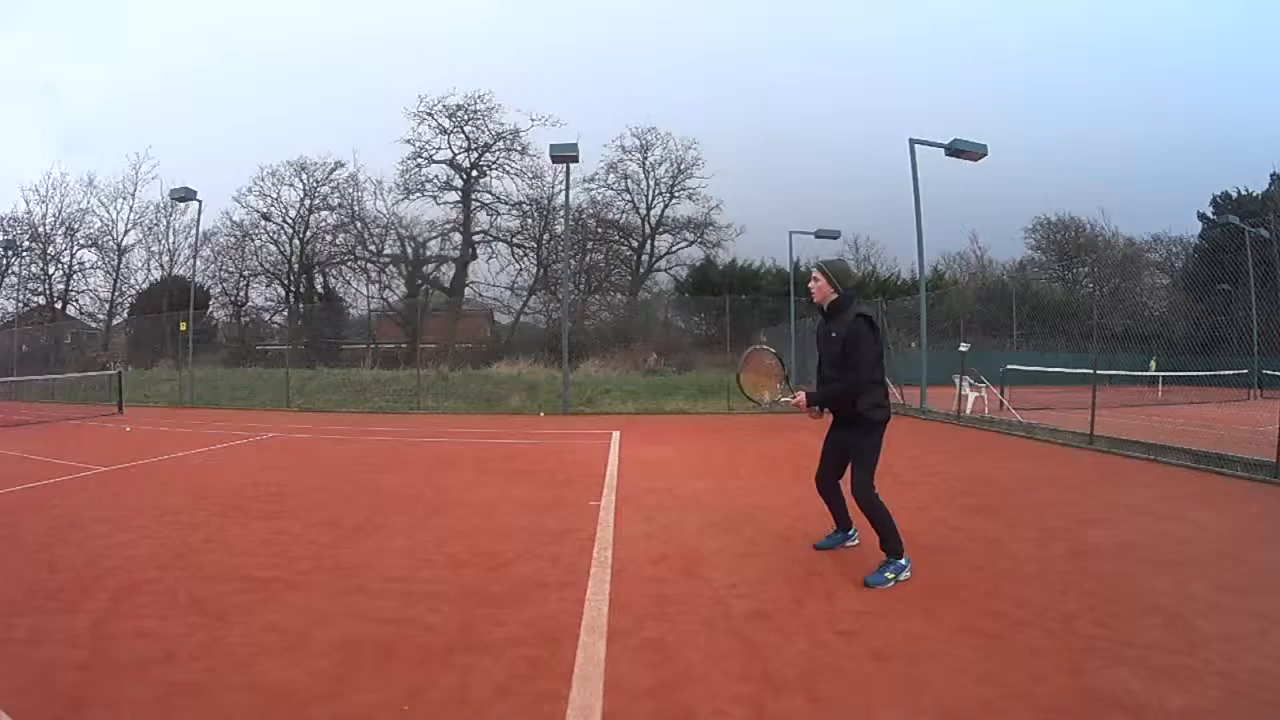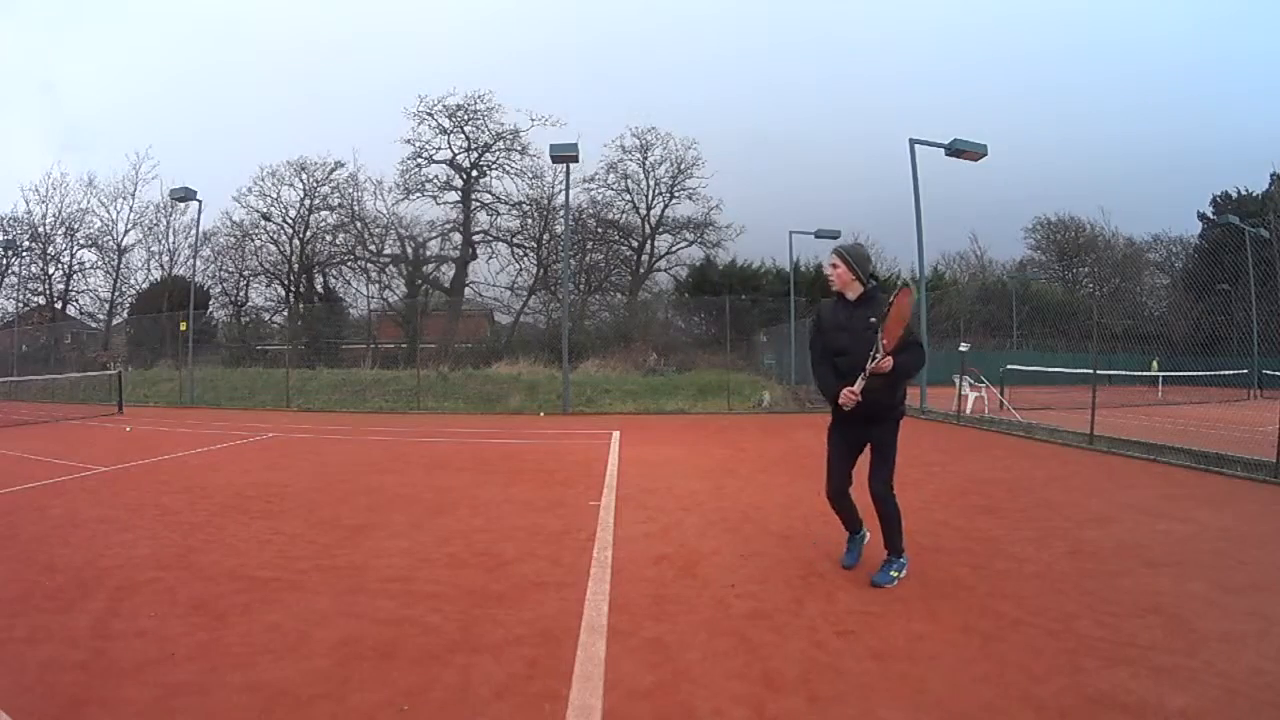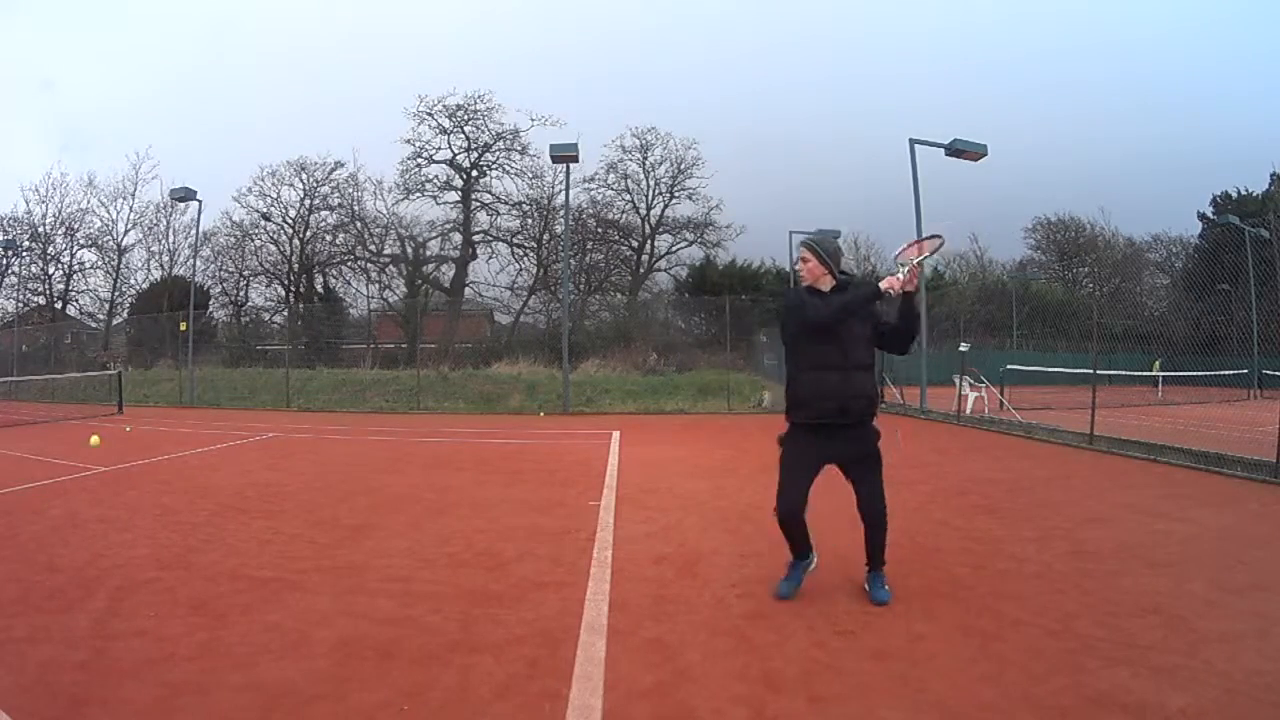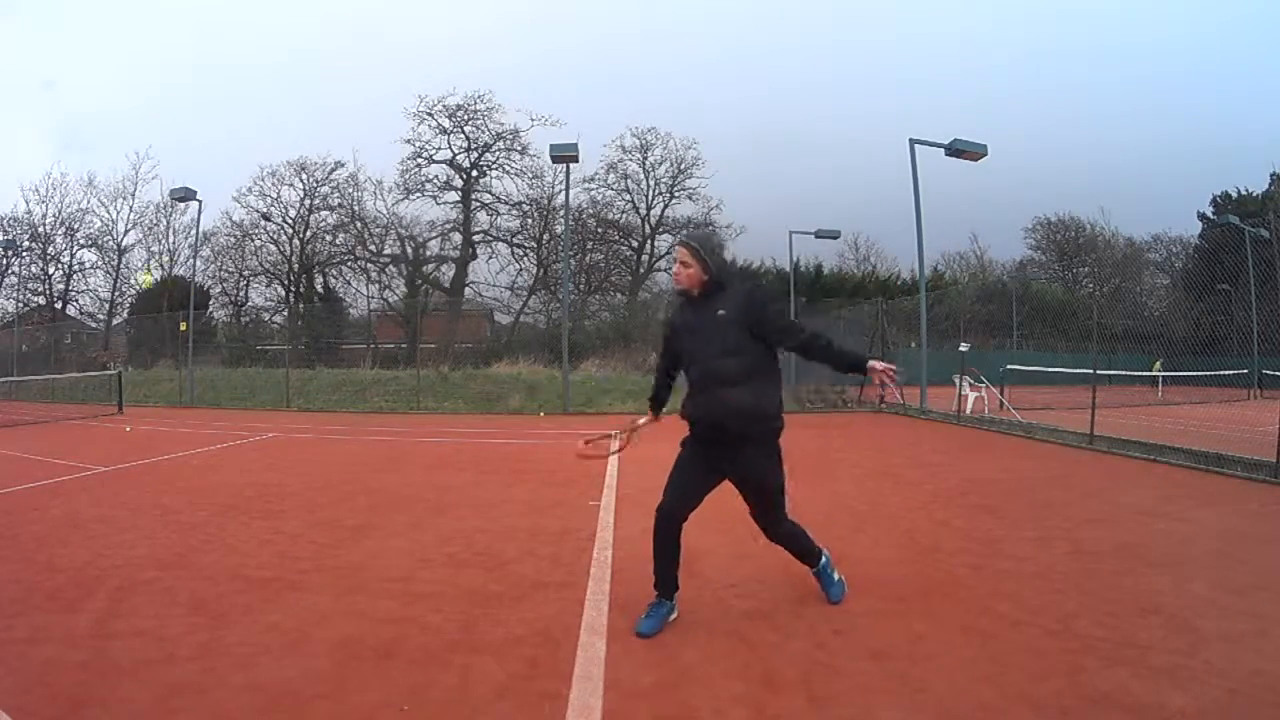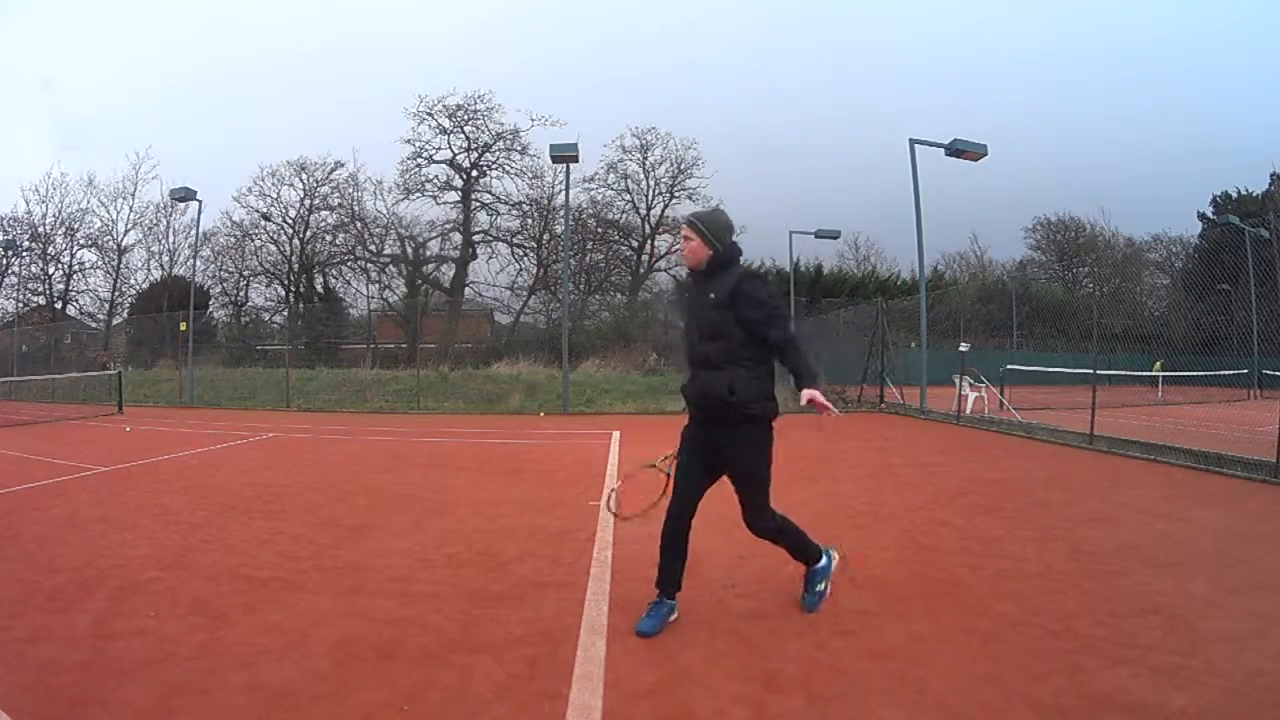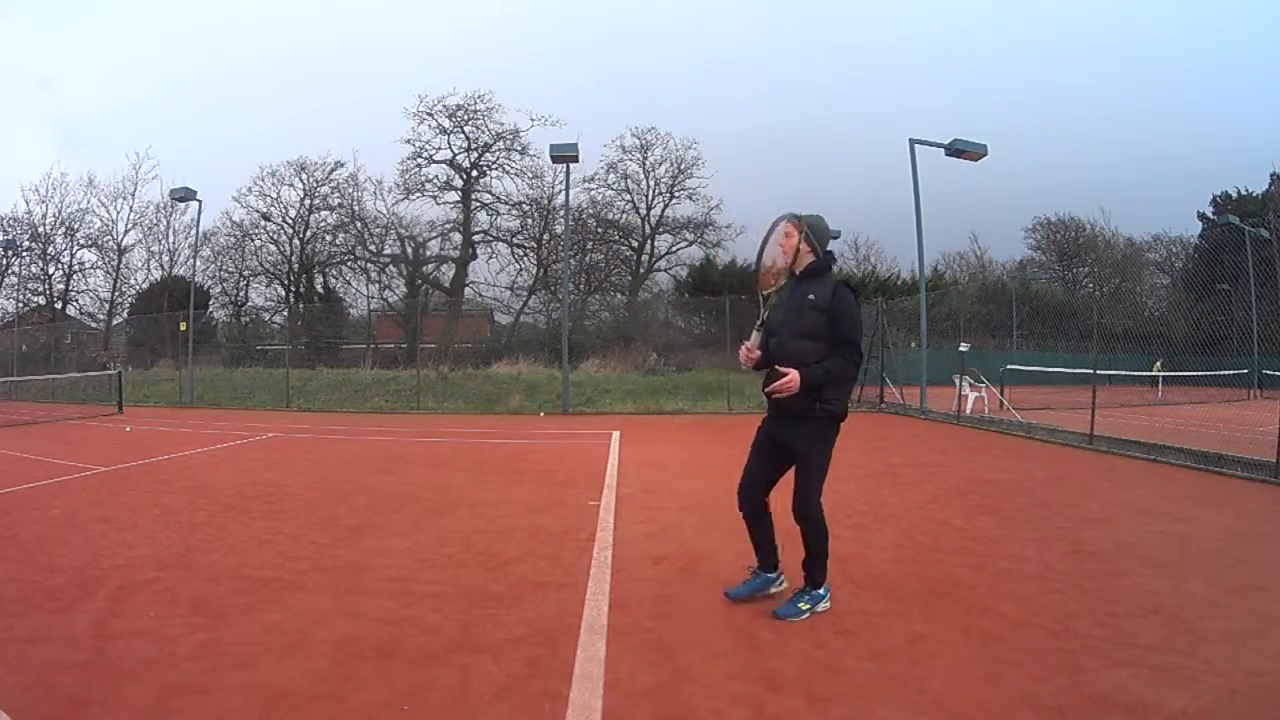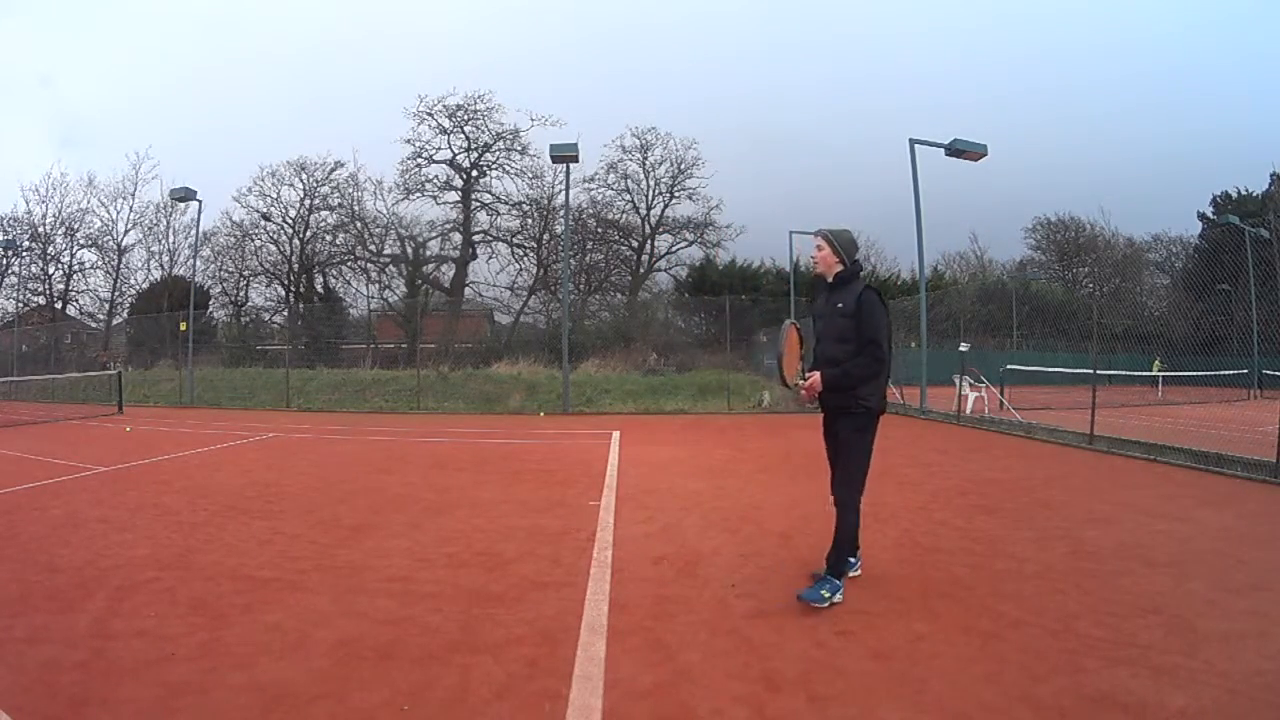
dt=0.5s
person 1, frame 1
left shoulder: (857, 322)
right shoulder: (827, 322)
left elbow: (859, 379)
left wrist: (814, 397)
right wrist: (817, 400)
left hip: (866, 418)
right hip: (842, 418)
left knee: (861, 488)
right knee: (825, 479)
left ankle: (897, 560)
right ankle: (845, 531)
person 1, frame 2
left shoulder: (887, 309)
right shoulder: (826, 312)
left elbow: (916, 358)
right elbow: (820, 363)
left wrist: (893, 366)
right wrist: (836, 393)
left hip: (882, 416)
right hip: (845, 416)
left knee: (880, 488)
right knee: (835, 487)
left ankle: (897, 557)
right ankle: (856, 534)
person 1, frame 3
left shoulder: (863, 306)
right shoulder: (797, 304)
left elbow: (900, 344)
right elbow: (824, 315)
left wrist: (907, 297)
right wrist: (876, 291)
left hip: (856, 428)
right hip: (807, 427)
left knee: (873, 507)
right knee: (788, 508)
left ankle: (875, 573)
right ankle: (802, 557)
person 1, frame 4
left shoulder: (743, 300)
right shoulder: (681, 317)
left elbow: (801, 339)
right elbow: (668, 365)
left wrist: (861, 364)
right wrist: (656, 406)
left hip: (755, 439)
right hip: (706, 441)
left knee: (775, 526)
right knee: (667, 517)
left ankle: (820, 563)
right ankle: (665, 600)
person 1, frame 5
left shoulder: (741, 285)
right shoulder: (697, 289)
left elbow: (781, 338)
left wrist: (807, 383)
left hip: (746, 421)
right hip: (705, 421)
left knee: (757, 514)
right knee: (679, 511)
left ankle: (818, 560)
right ankle: (667, 598)
person 1, frame 6
left shoulder: (836, 292)
right shoulder: (785, 290)
left elbow: (850, 357)
left wrist: (803, 378)
right wrist: (756, 355)
left hip: (817, 416)
right hip: (781, 413)
left knee: (805, 504)
right knee: (749, 493)
left ankle: (815, 589)
right ankle: (768, 572)
person 1, frame 7
left shoulder: (864, 297)
right shoulder: (823, 298)
left elbow: (874, 357)
left wrist: (828, 379)
right wrist: (815, 379)
left hip: (859, 410)
right hip: (833, 408)
left knee: (847, 491)
right knee: (841, 488)
left ankle: (834, 579)
right ankle: (847, 559)
